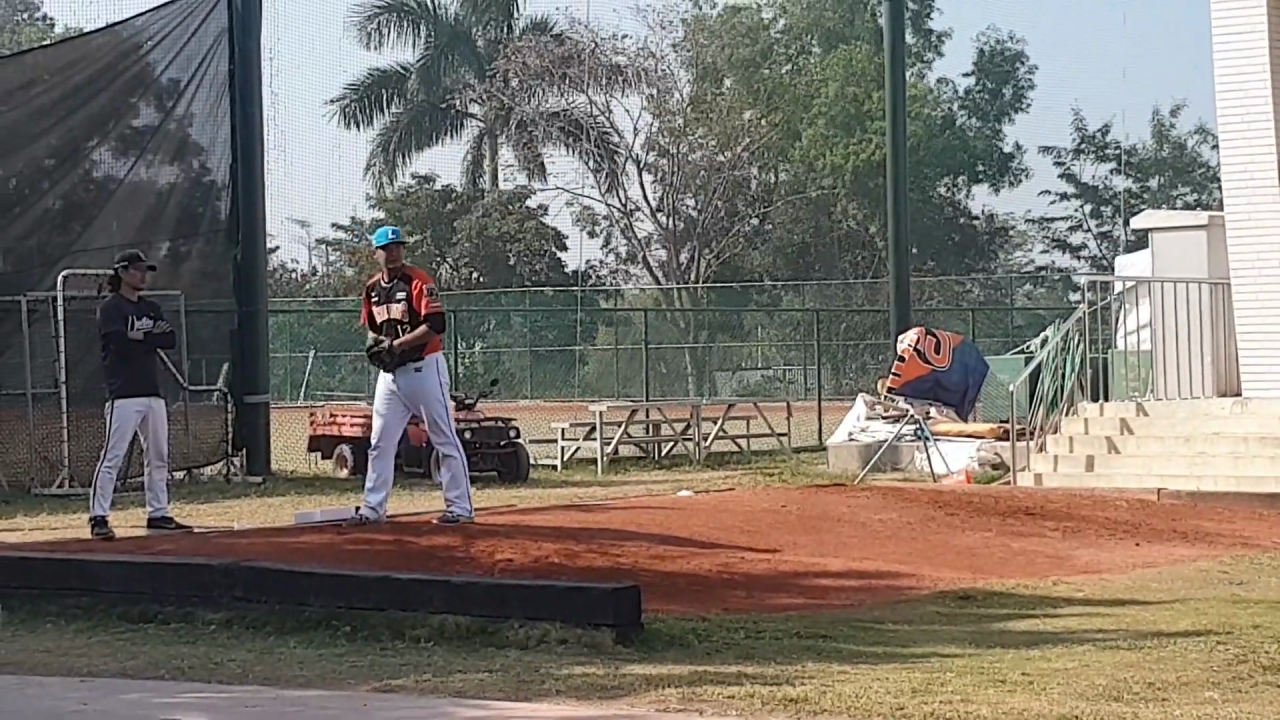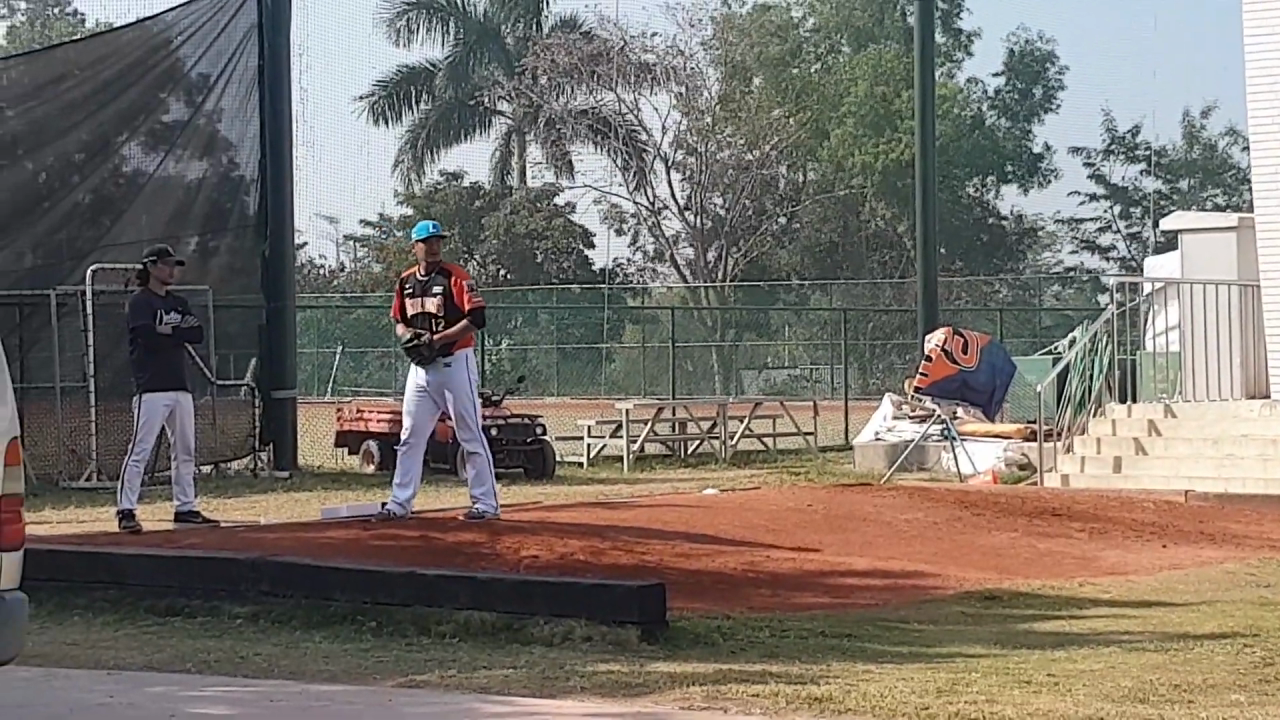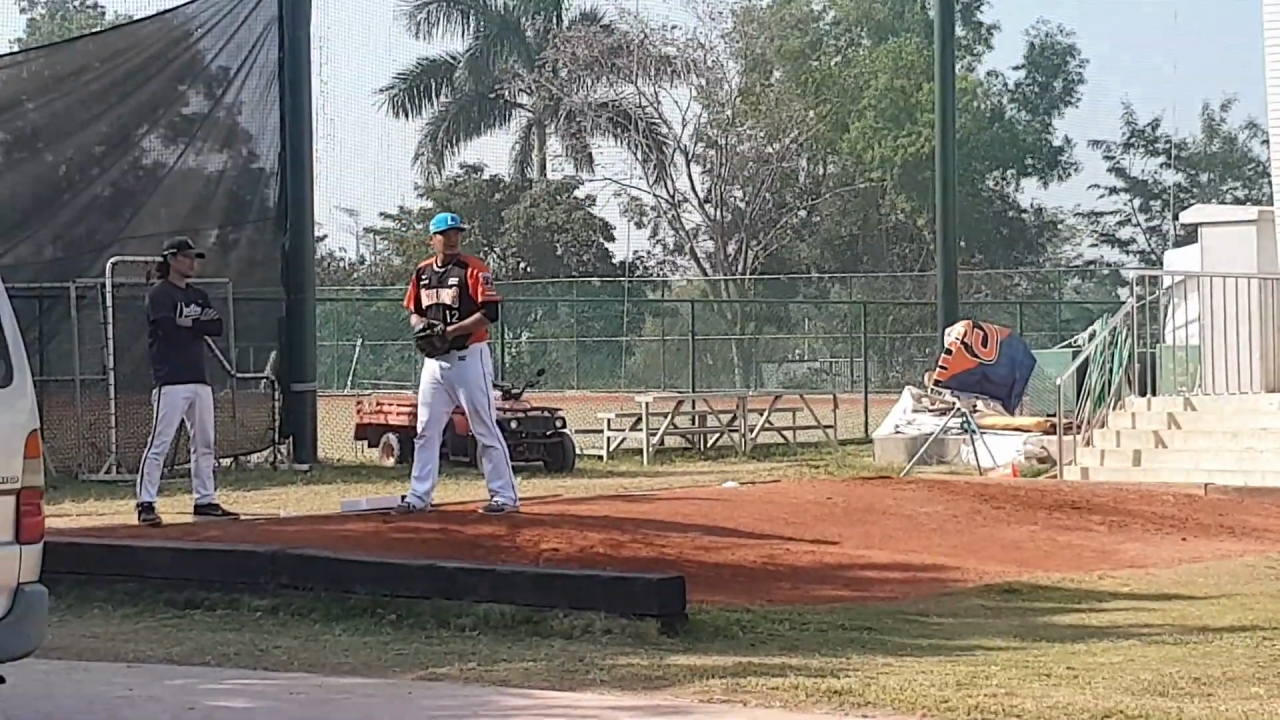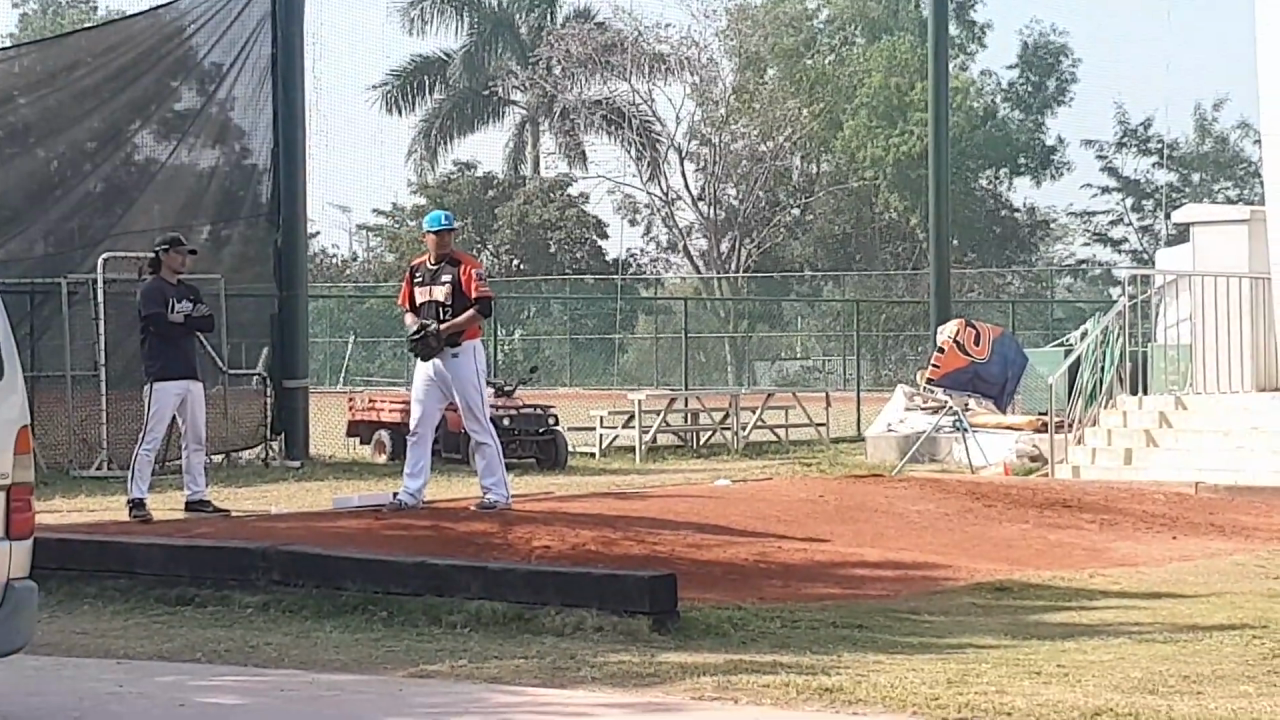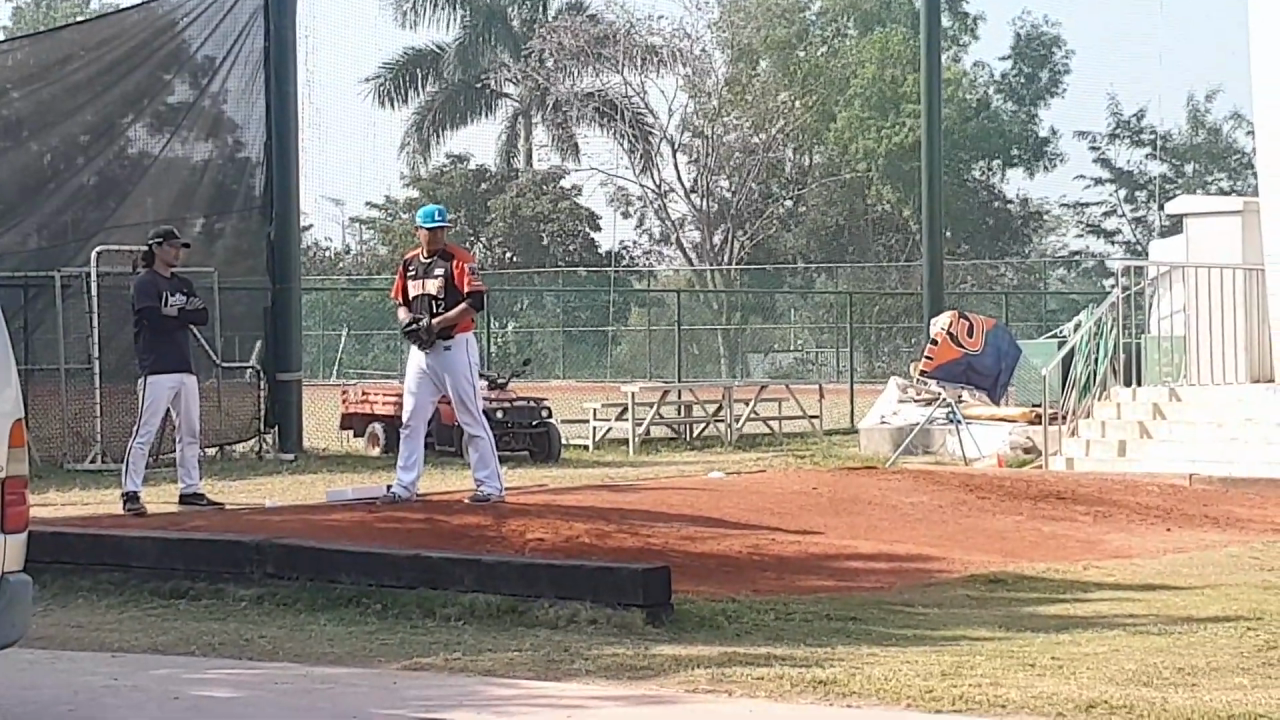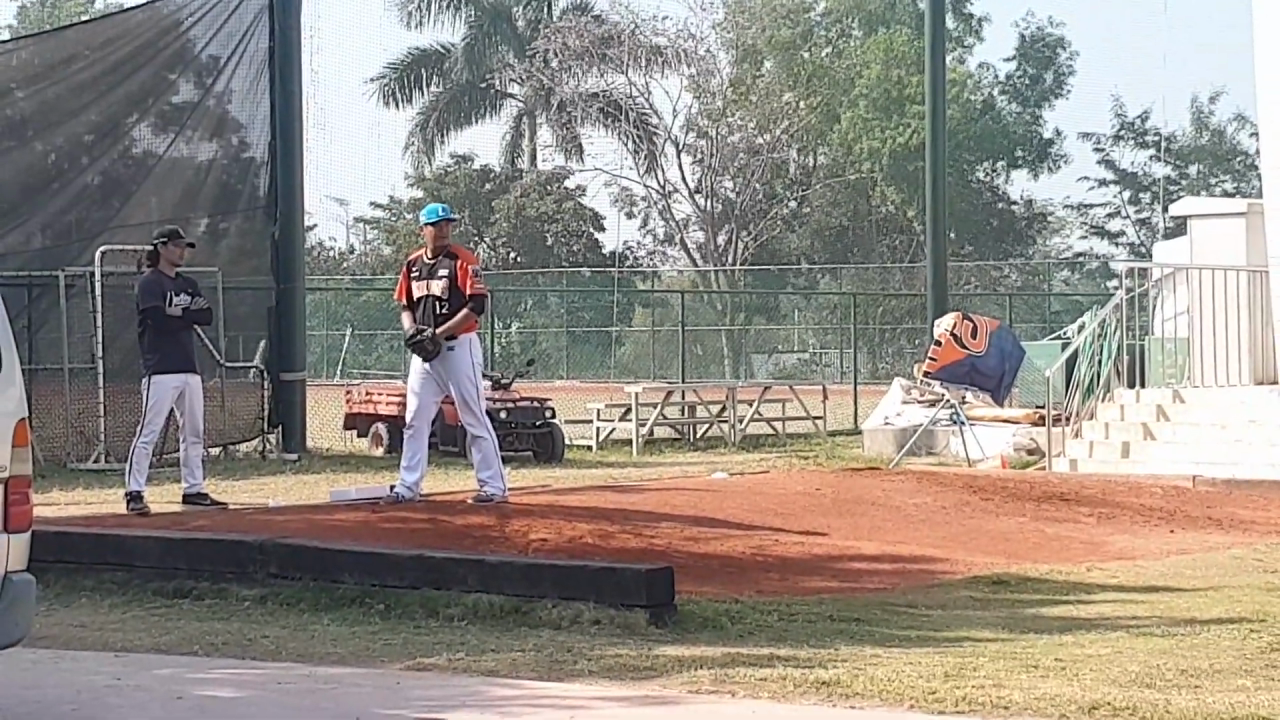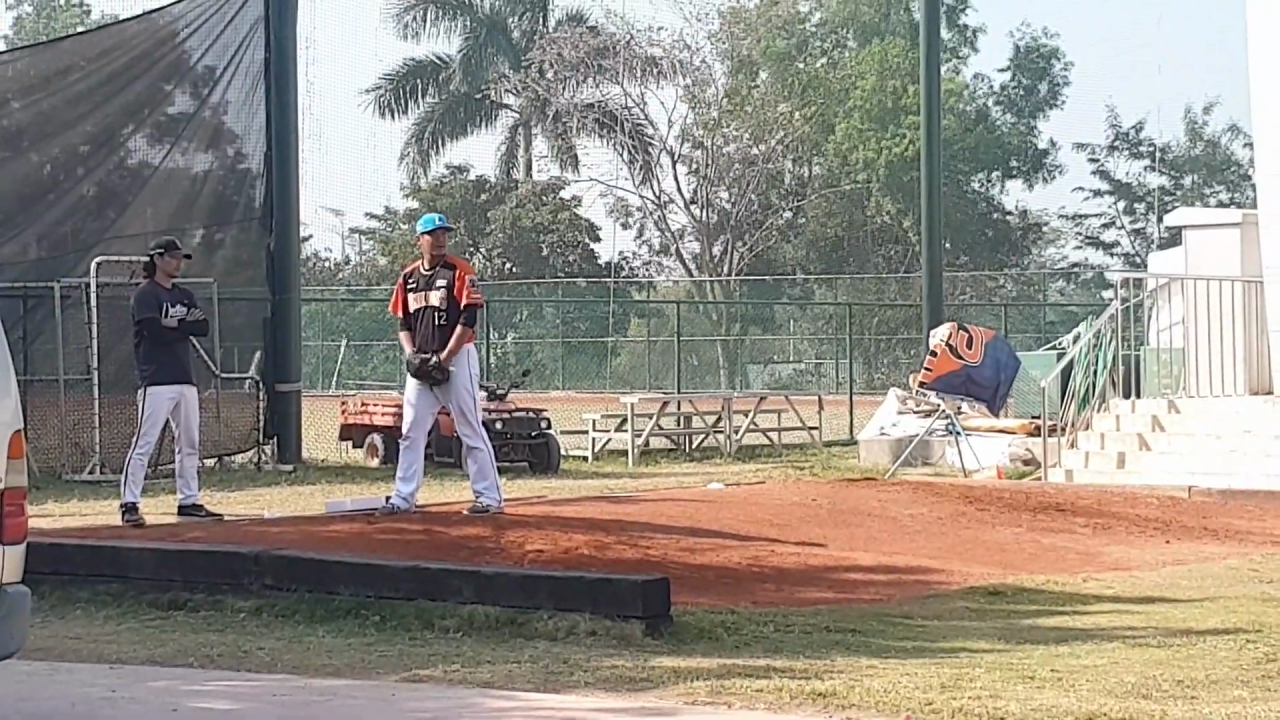
dt=0.3s
person 1, frame 1
left shoulder: (418, 281)
right shoulder: (372, 289)
left elbow: (436, 324)
left wrist: (398, 343)
right wrist: (377, 342)
left hip: (425, 368)
right hip: (391, 372)
left knee: (444, 439)
right knee: (380, 440)
left ankle: (461, 506)
right ankle: (373, 508)
person 1, frame 2
left shoulder: (457, 277)
right shoulder: (405, 282)
left elbow: (476, 319)
right elbow: (399, 322)
left wrist: (437, 339)
right wrist: (408, 334)
left hip: (455, 364)
right hip: (421, 366)
left knee: (470, 435)
right knee: (411, 436)
left ankle: (486, 503)
right ankle: (399, 504)
person 1, frame 3
left shoulder: (474, 269)
right shoulder: (422, 272)
left elbow: (489, 313)
right elbow: (413, 312)
left wrist: (450, 330)
right wrist: (421, 325)
left hip: (469, 357)
right hip: (435, 360)
left knee: (484, 428)
right knee: (426, 430)
left ankle: (505, 496)
right ankle: (419, 496)
person 1, frame 4
left shoulder: (467, 266)
right shoulder: (416, 269)
left elbow: (483, 308)
right elbow: (407, 310)
left wrist: (444, 328)
right wrist: (415, 323)
left hip: (462, 354)
right hip: (428, 357)
left knee: (478, 425)
right knee: (419, 427)
left ankle: (498, 492)
right ankle: (411, 493)
person 1, frame 5
left shoulder: (460, 259)
right shoulder: (409, 263)
left elbow: (475, 303)
right elbow: (401, 303)
left wrist: (436, 323)
right wrist: (407, 318)
left hip: (455, 347)
right hip: (421, 350)
left knee: (471, 417)
right knee: (412, 419)
left ankle: (491, 485)
right ankle: (404, 486)
person 1, frame 6
left shoulder: (463, 260)
right shoulder: (412, 264)
left elbow: (477, 306)
right elbow: (406, 306)
left wrist: (439, 333)
right wrist: (411, 329)
left hip: (458, 347)
left knee: (474, 418)
right knee: (415, 420)
left ankle: (494, 486)
right ankle: (407, 486)
person 1, frame 7
left shoulder: (460, 271)
right shoulder: (408, 277)
left elbow: (468, 320)
right elbow: (404, 323)
left wrist: (443, 360)
right wrist: (410, 354)
left hip: (458, 360)
left knee: (470, 430)
right knee: (411, 430)
left ankle: (490, 497)
right ankle: (403, 498)
person 2, frame 1
left shoulder: (152, 308)
right shoulder: (111, 307)
left elbow: (170, 340)
right elbow: (121, 344)
left wrist: (141, 337)
right wrist: (153, 338)
left hip: (153, 392)
right hip: (124, 394)
left knee: (158, 457)
right knee: (112, 457)
left ankle: (158, 514)
right ankle: (98, 517)
person 2, frame 2
left shoulder: (179, 303)
right shoulder: (139, 302)
left elbow: (198, 335)
right elbow: (150, 338)
left wrist: (169, 331)
right wrist: (180, 332)
left hip: (180, 387)
right hip: (151, 389)
left knee: (185, 451)
right knee: (140, 451)
left ankle: (185, 508)
right ankle: (126, 511)
person 2, frame 3
left shoulder: (199, 296)
right shoulder: (159, 293)
left elbow: (217, 327)
right elbow: (170, 330)
left wrist: (189, 323)
right wrist: (200, 324)
left hip: (199, 379)
right hip: (171, 381)
left knee: (205, 443)
right knee: (160, 443)
left ankle: (205, 501)
right ankle: (145, 503)
person 2, frame 4
left shoulder: (191, 291)
right shoulder: (151, 290)
left elbow: (209, 323)
right elbow: (161, 326)
left wrist: (182, 319)
right wrist: (192, 321)
left hip: (191, 375)
right hip: (163, 377)
left knee: (196, 440)
right knee: (151, 440)
left ankle: (196, 497)
right ankle: (136, 500)
person 2, frame 5
left shoulder: (184, 284)
right shoulder: (144, 283)
left elbow: (203, 316)
right elbow: (155, 320)
left wrist: (174, 313)
right wrist: (185, 313)
left hip: (185, 368)
right hip: (156, 370)
left knee: (190, 432)
right knee: (145, 432)
left ankle: (190, 491)
right ankle: (130, 493)
person 2, frame 6
left shoulder: (189, 284)
right shoulder: (149, 283)
left elbow: (207, 316)
right elbow: (160, 320)
left wrist: (179, 313)
right wrist: (190, 313)
left hip: (189, 368)
right hip: (161, 370)
left knee: (194, 433)
right knee: (149, 432)
left ankle: (194, 490)
right ankle: (134, 493)
person 2, frame 7
left shoulder: (185, 295)
right shoulder: (145, 294)
left elbow: (203, 327)
right elbow: (155, 331)
left wrist: (175, 323)
right wrist: (186, 326)
left hip: (185, 380)
right hip: (157, 381)
left knee: (189, 444)
right knee: (144, 443)
left ankle: (189, 501)
right ankle: (129, 504)
